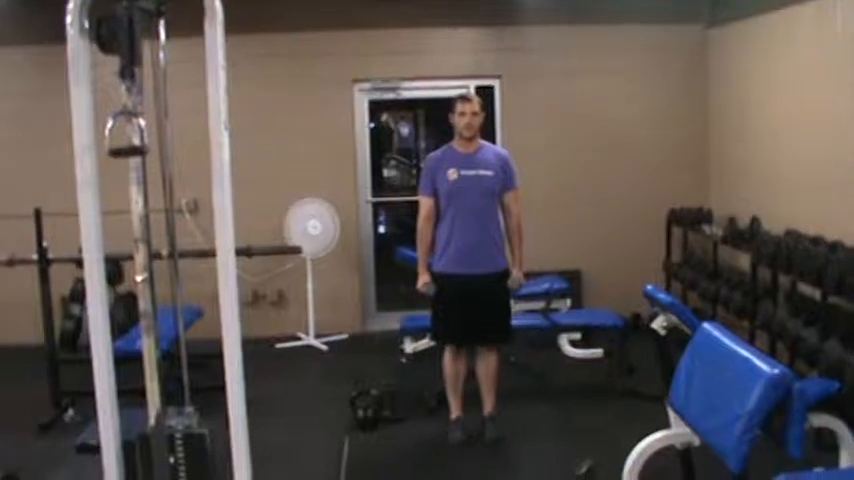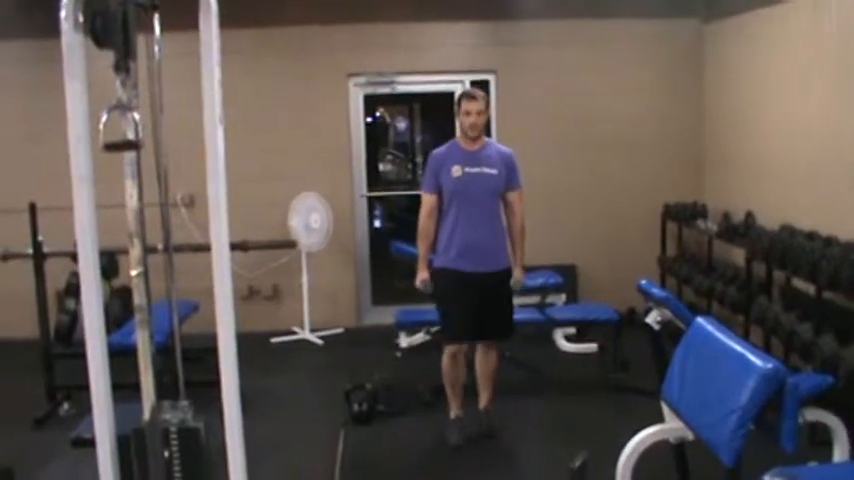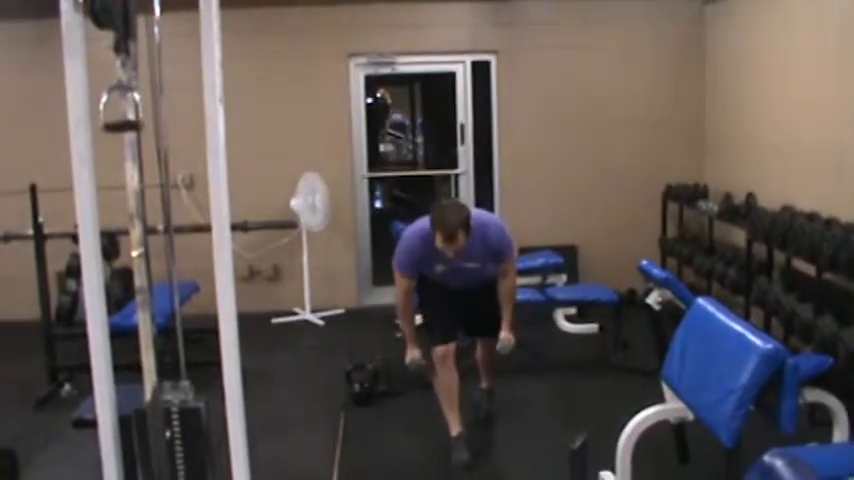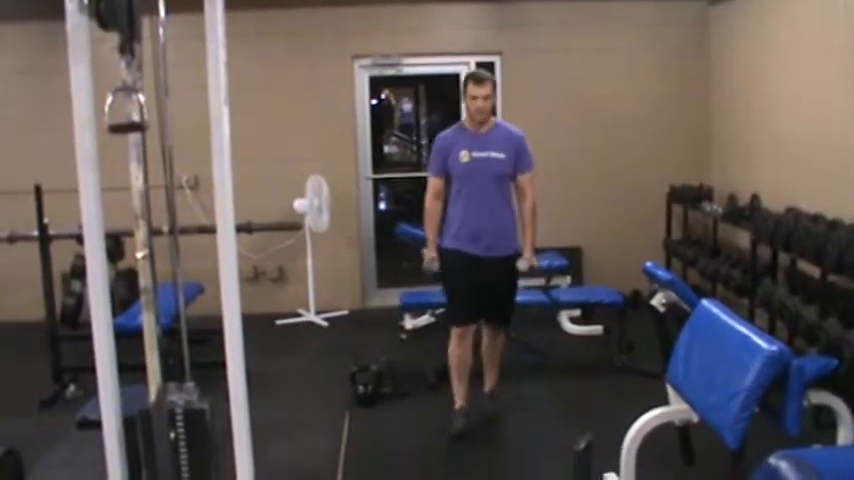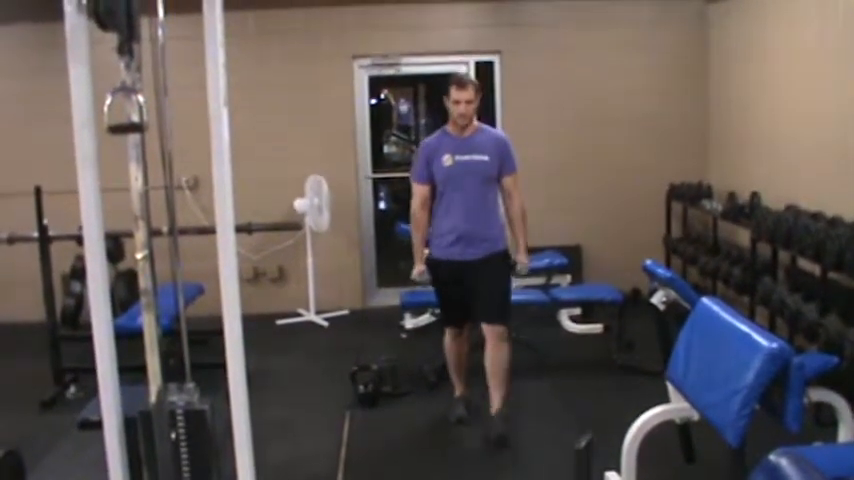
dt=1s
person 1, frame 1
left shoulder: (499, 159)
right shoulder: (436, 162)
left elbow: (512, 214)
right elbow: (426, 218)
left wrist: (517, 263)
right wrist: (423, 269)
left hip: (492, 270)
right hip: (449, 271)
left knee: (488, 344)
right knee: (454, 345)
left ankle: (489, 413)
right ankle: (456, 415)
person 1, frame 2
left shoulder: (504, 157)
right shoulder: (440, 158)
left elbow: (515, 214)
right elbow: (428, 214)
left wrist: (518, 263)
right wrist: (423, 265)
left hip: (495, 268)
right hip: (452, 267)
left knee: (489, 342)
right knee: (455, 347)
left ankle: (484, 408)
right ankle: (455, 413)
person 1, frame 3
left shoulder: (493, 230)
right shoulder: (413, 241)
left elbow: (507, 276)
right elbow: (404, 293)
left wrist: (507, 326)
right wrist: (411, 344)
left hip: (481, 284)
right hip: (436, 286)
left knee: (488, 341)
right knee: (443, 353)
left ankle: (486, 388)
right ankle: (456, 433)
person 1, frame 4
left shoulder: (514, 140)
right shoulder: (446, 141)
left elbow: (526, 195)
right elbow: (434, 197)
left wrist: (528, 247)
right wrist: (431, 247)
left hip: (503, 252)
right hip: (459, 251)
left knee: (495, 327)
right knee: (462, 330)
left ankle: (490, 390)
right ankle: (460, 404)
person 1, frame 5
left shoulder: (497, 142)
right shoulder: (430, 148)
left elbow: (512, 198)
right elbow: (419, 206)
left wrist: (522, 248)
right wrist: (419, 257)
left hip: (491, 253)
right hip: (447, 256)
left knee: (496, 333)
right knee: (455, 330)
left ankle: (497, 410)
right ankle: (460, 394)
